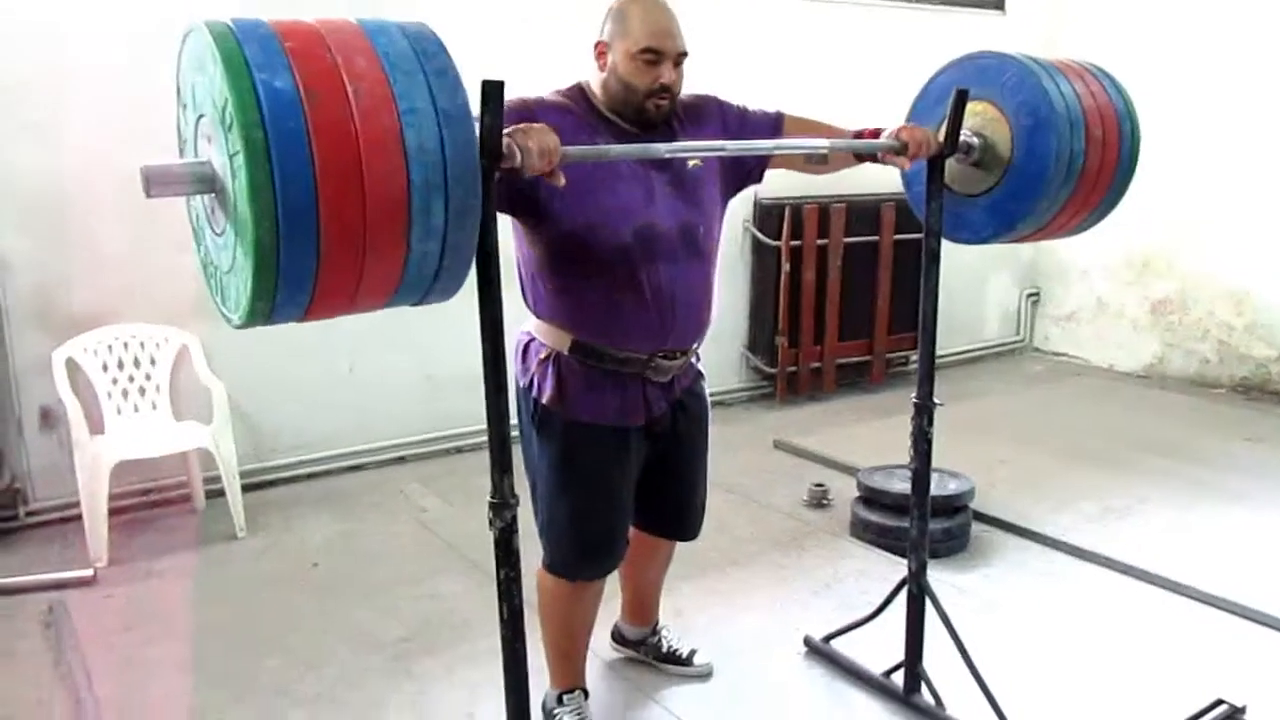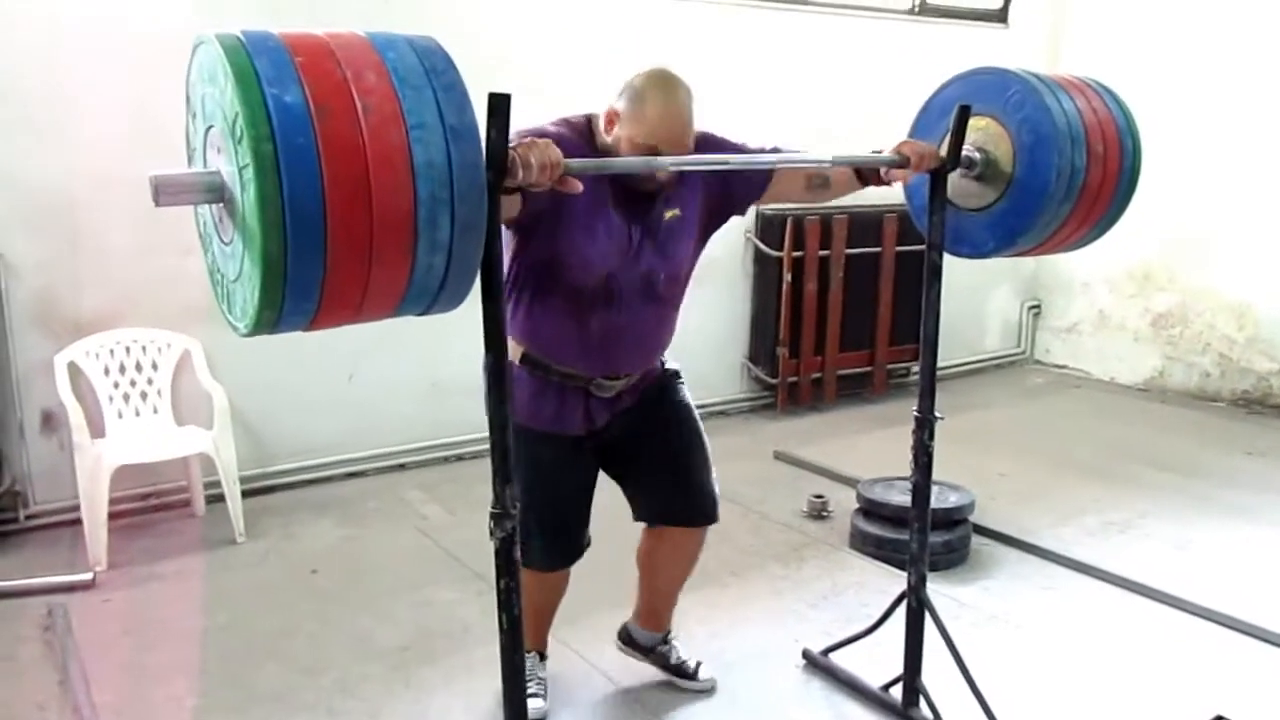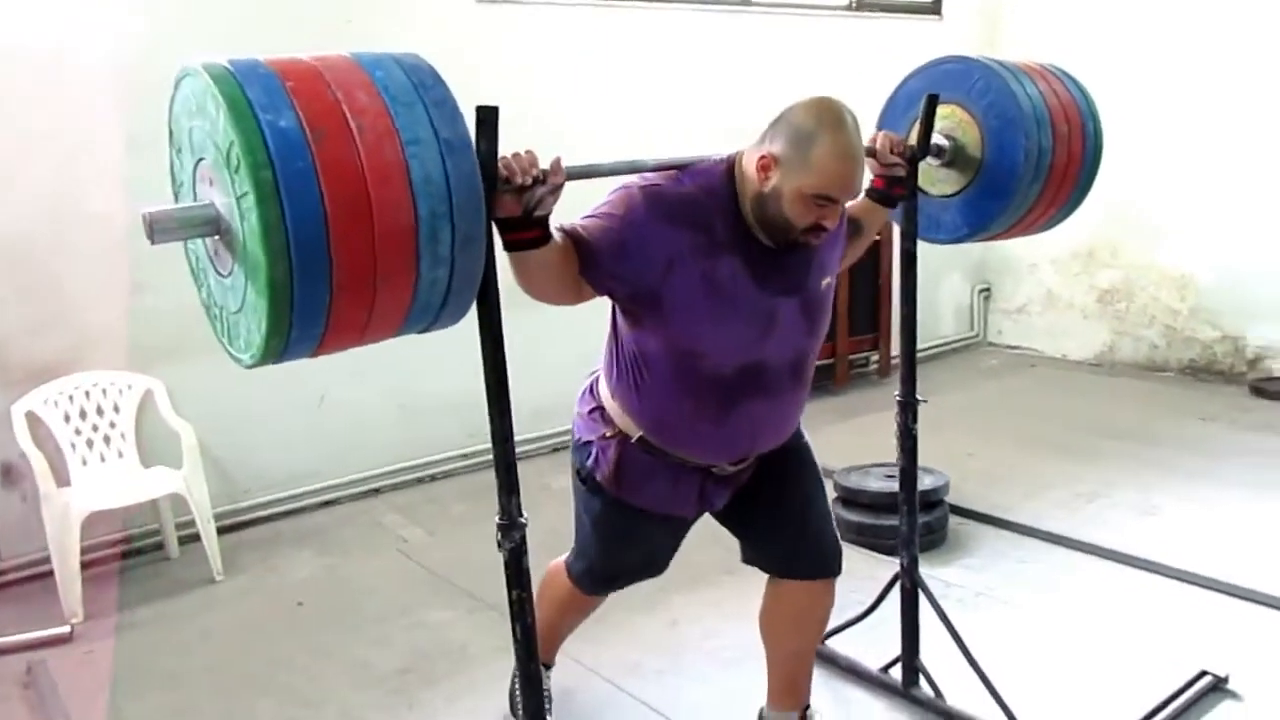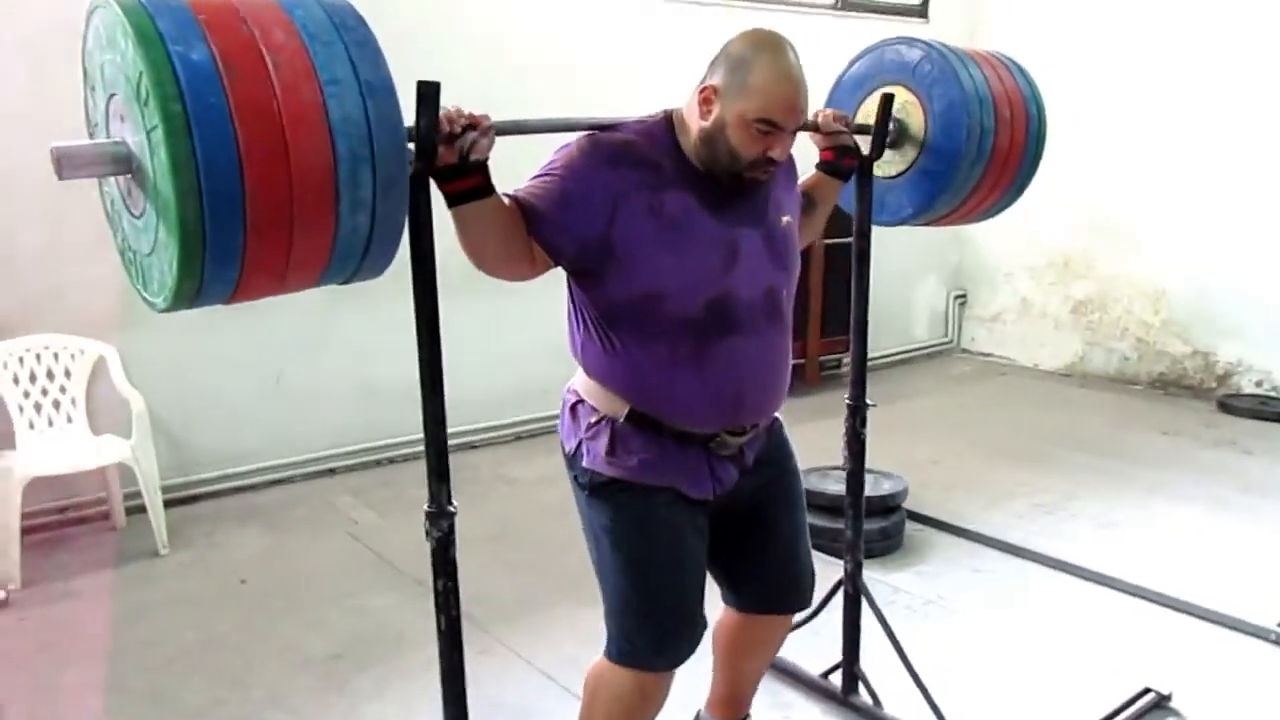
dt=1s
person 1, frame 1
left shoulder: (706, 123)
right shoulder: (544, 126)
left elbow: (799, 142)
left wrist: (875, 141)
right wrist: (504, 148)
left hip: (676, 381)
right hip: (581, 388)
left knee: (664, 523)
right knee: (581, 553)
left ankle: (639, 629)
person 1, frame 2
left shoulder: (700, 165)
right shoulder: (549, 157)
left elbow: (796, 176)
left wrist: (877, 167)
right wrist: (510, 173)
left hip: (642, 384)
right hip: (544, 391)
left knee: (688, 512)
right knee: (546, 546)
left ankle: (649, 632)
right ankle: (528, 658)
person 1, frame 3
left shoulder: (817, 219)
right shoulder: (660, 212)
right elbow: (562, 278)
left wrist: (887, 190)
right wrist: (522, 222)
right hip: (642, 452)
left knee: (811, 567)
right knee: (595, 574)
right ankle: (532, 667)
person 1, frame 4
left shoulder: (771, 171)
right shoulder: (610, 168)
right elbow: (515, 253)
left wrist: (836, 164)
right wrist: (464, 177)
left hip: (752, 444)
right hip: (637, 459)
left knee: (776, 598)
right knee: (653, 645)
